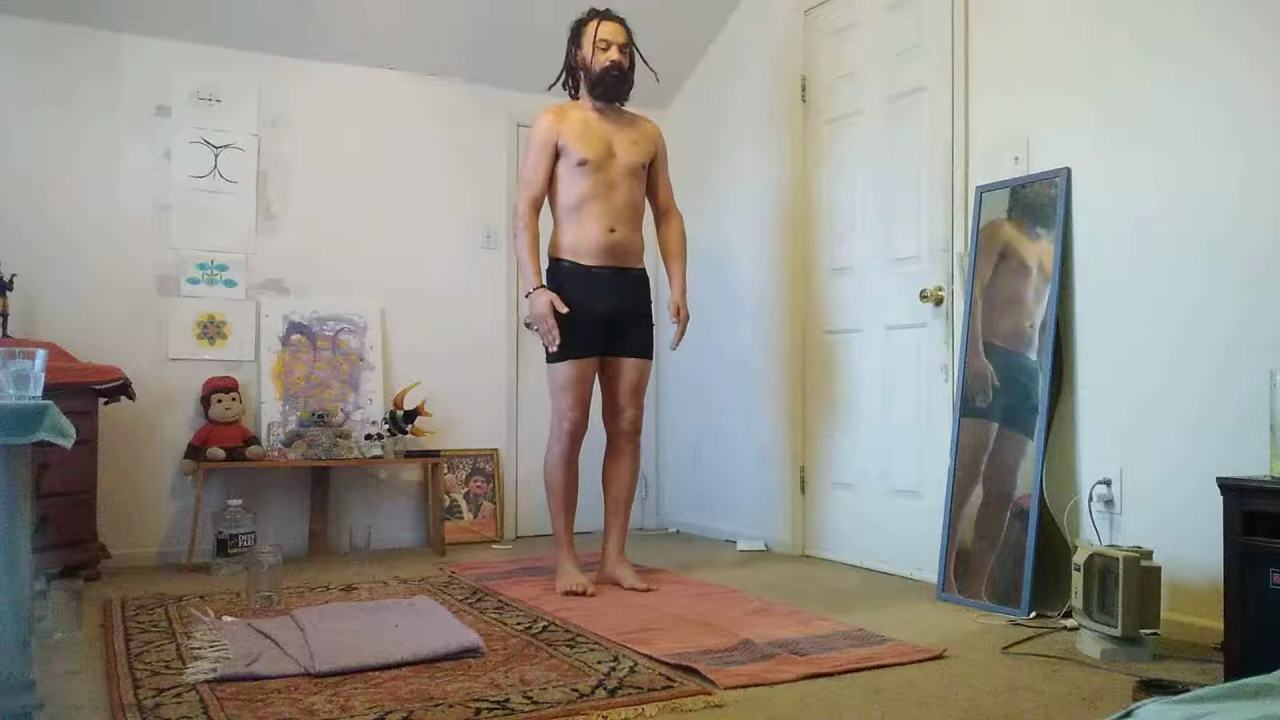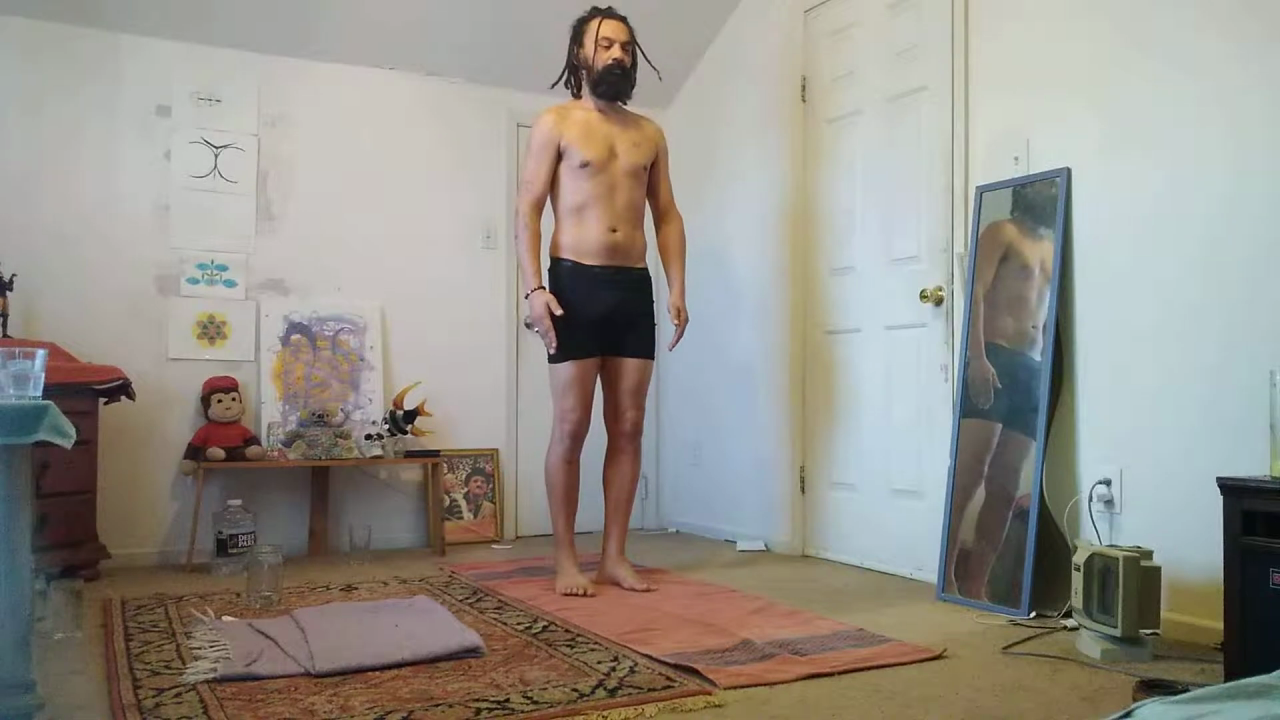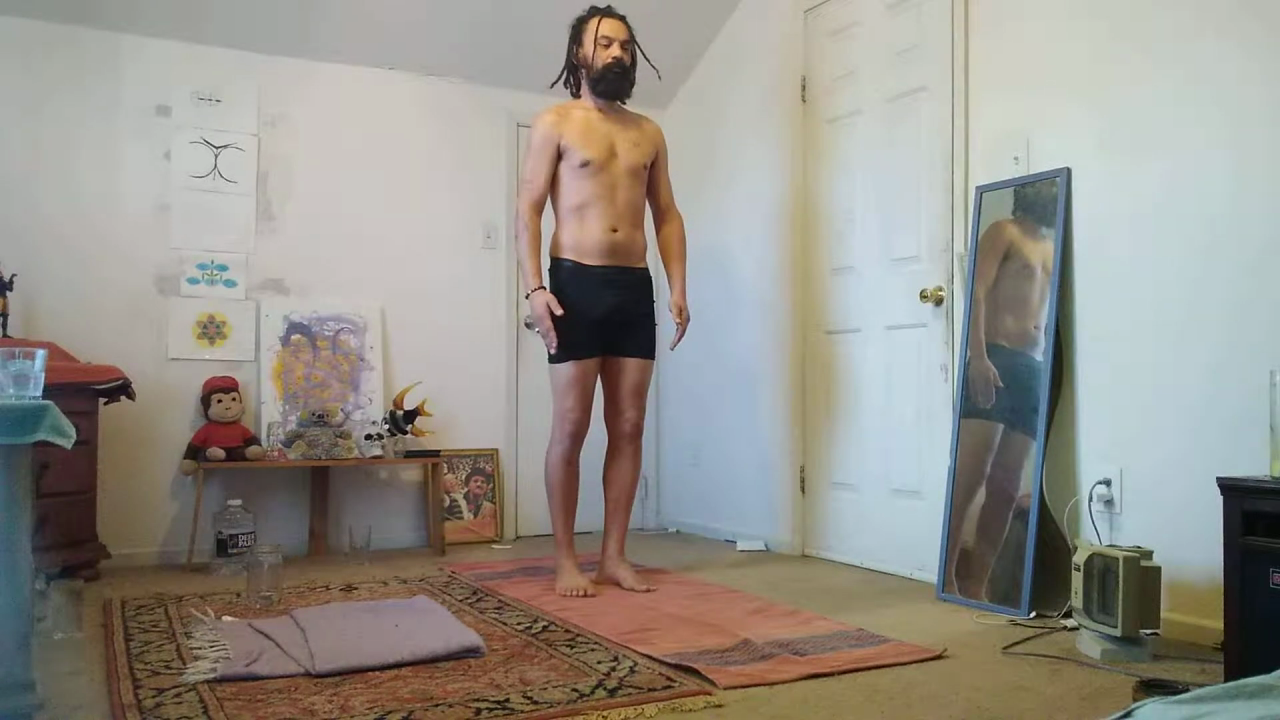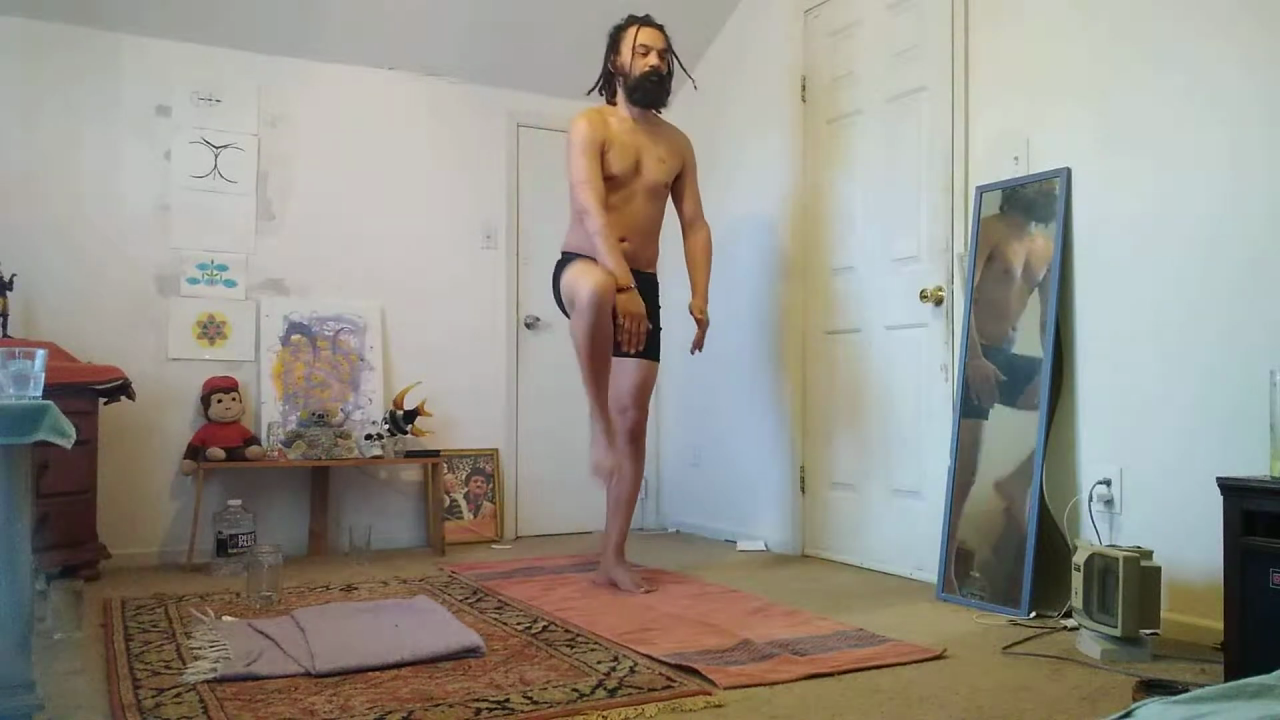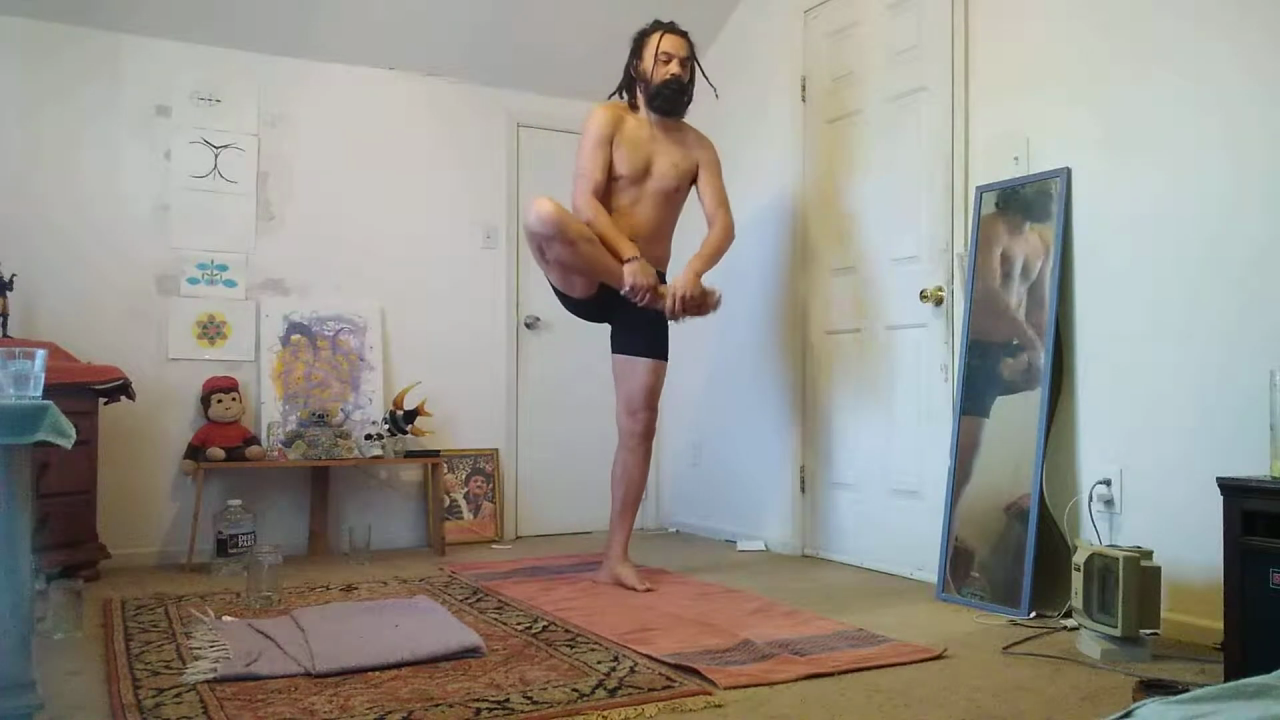
dt=1s
person 1, frame 1
left shoulder: (648, 133)
right shoulder: (554, 123)
left elbow: (667, 214)
right elbow: (526, 209)
left wrist: (678, 288)
right wrist: (534, 287)
left hip: (632, 287)
right hip: (575, 284)
left knee: (627, 425)
right knee: (570, 426)
left ankle: (614, 554)
right ankle: (565, 558)
person 1, frame 2
left shoulder: (649, 133)
right shoulder: (555, 124)
left elbow: (667, 216)
right elbow: (528, 210)
left wrist: (677, 290)
right wrist: (535, 287)
left hip: (635, 288)
right hip: (576, 284)
left knee: (628, 427)
right knee: (571, 426)
left ankle: (614, 555)
right ankle: (566, 559)
person 1, frame 3
left shoulder: (648, 133)
right shoulder: (555, 123)
left elbow: (667, 215)
right elbow: (528, 210)
left wrist: (678, 288)
right wrist: (535, 287)
left hip: (635, 287)
right hip: (577, 283)
left knee: (628, 427)
right knee: (571, 427)
left ankle: (614, 555)
right ankle: (566, 560)
person 1, frame 4
left shoulder: (677, 144)
right shoulder: (590, 126)
left elbow: (694, 224)
right elbow: (589, 209)
left wrist: (699, 295)
right wrist: (621, 287)
left hip: (642, 285)
right hip: (587, 271)
left knee: (635, 422)
right knee: (591, 293)
left ankle: (613, 558)
right ankle: (598, 430)
person 1, frame 5
left shoulder: (698, 147)
right shoulder: (608, 119)
left elbow: (721, 223)
right elbow: (584, 199)
left wrist: (691, 273)
right wrist: (630, 258)
left hip: (647, 287)
right hip: (593, 278)
left knee: (639, 421)
right knee: (542, 214)
left ankle: (616, 557)
right ankle: (667, 297)
person 2, frame 1
left shoulder: (1051, 250)
right shoulder: (999, 231)
right elbow: (973, 292)
left wrist: (1047, 375)
right wrist: (975, 355)
left hip: (1027, 372)
right hip: (991, 361)
left knee: (1003, 487)
right knee: (965, 475)
left ankle: (975, 585)
right ankle: (944, 577)
person 2, frame 2
left shoulder: (1053, 248)
right shoulder: (1001, 233)
left elbow: (1049, 318)
right elbow: (976, 294)
right wrist: (977, 358)
left hip: (1033, 371)
right hip: (994, 361)
left knee: (1006, 487)
right knee: (968, 476)
left ankle: (975, 584)
right ankle: (945, 576)
person 2, frame 3
left shoulder: (1055, 249)
right shoulder: (1003, 233)
right elbow: (976, 293)
right wrist: (978, 358)
left hip: (1034, 371)
right hip: (995, 362)
left knee: (1006, 487)
right knee: (969, 476)
left ankle: (975, 584)
right ankle: (945, 577)
person 2, frame 4
left shoulder: (1047, 247)
right shoulder: (989, 230)
left elbow: (1049, 315)
right wrist: (974, 357)
left hip: (1007, 358)
right hip: (974, 358)
right knee: (963, 471)
left ankle: (1019, 484)
right ankle: (945, 575)
person 2, frame 5
left shoulder: (1042, 241)
right shoulder: (991, 227)
left elbow: (1038, 306)
right elbow: (987, 291)
left wrist: (1037, 353)
right wrist: (1032, 344)
left hip: (1011, 354)
right hip: (976, 354)
right knee: (961, 464)
right ankle: (942, 569)
